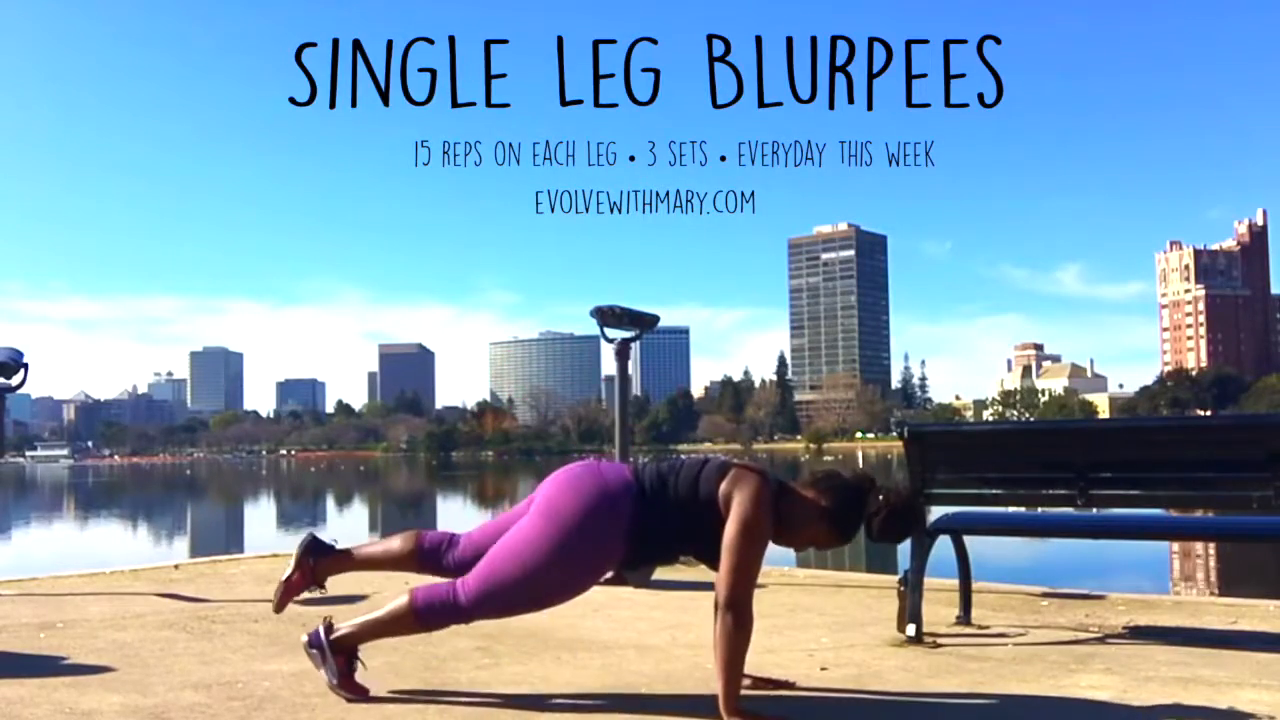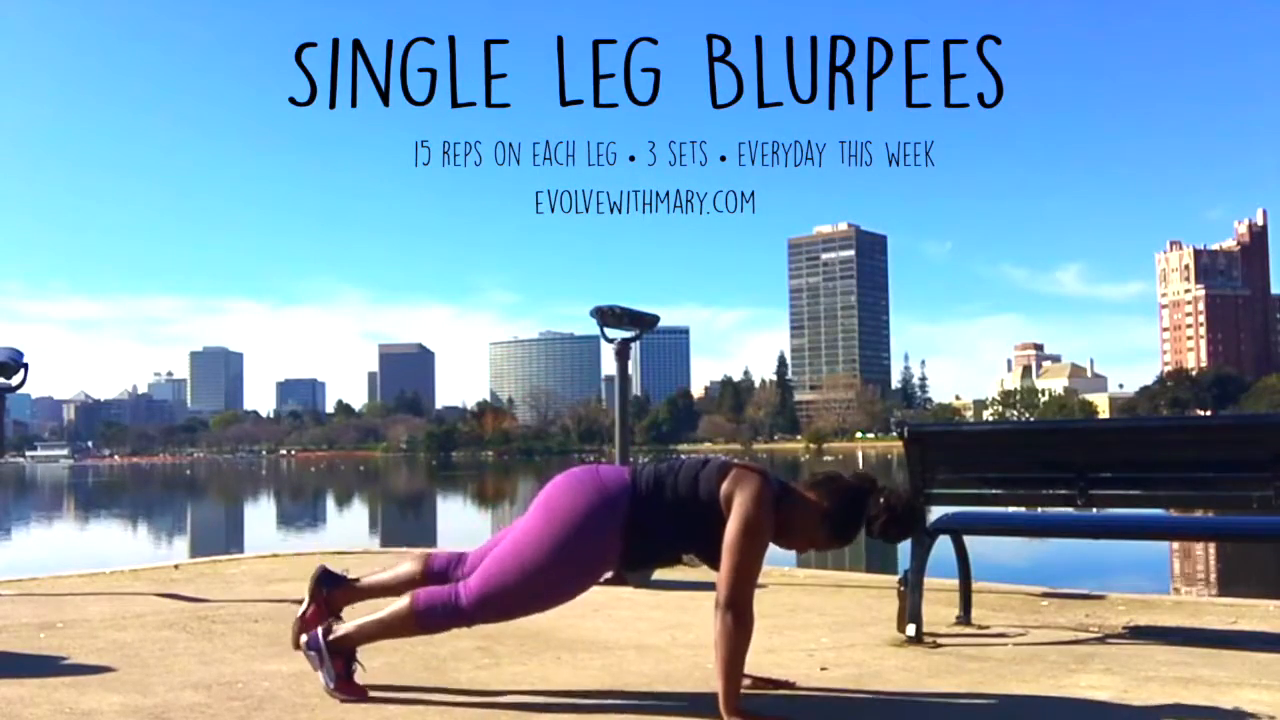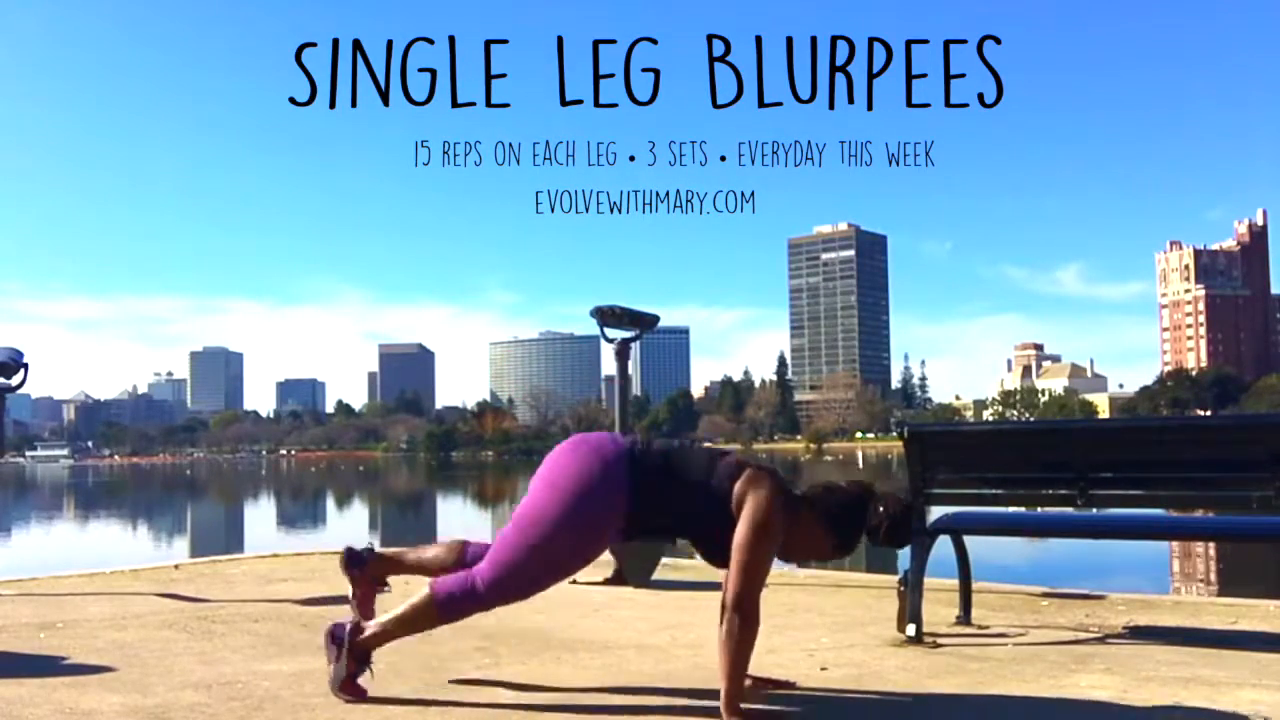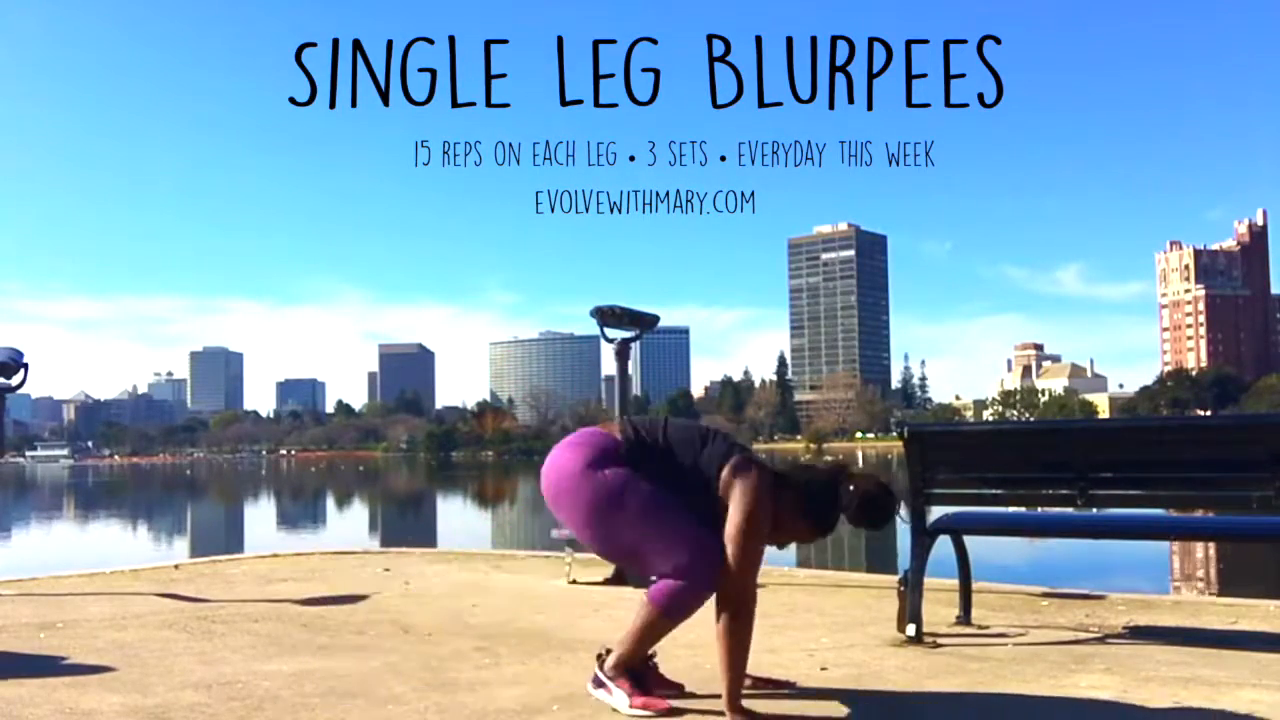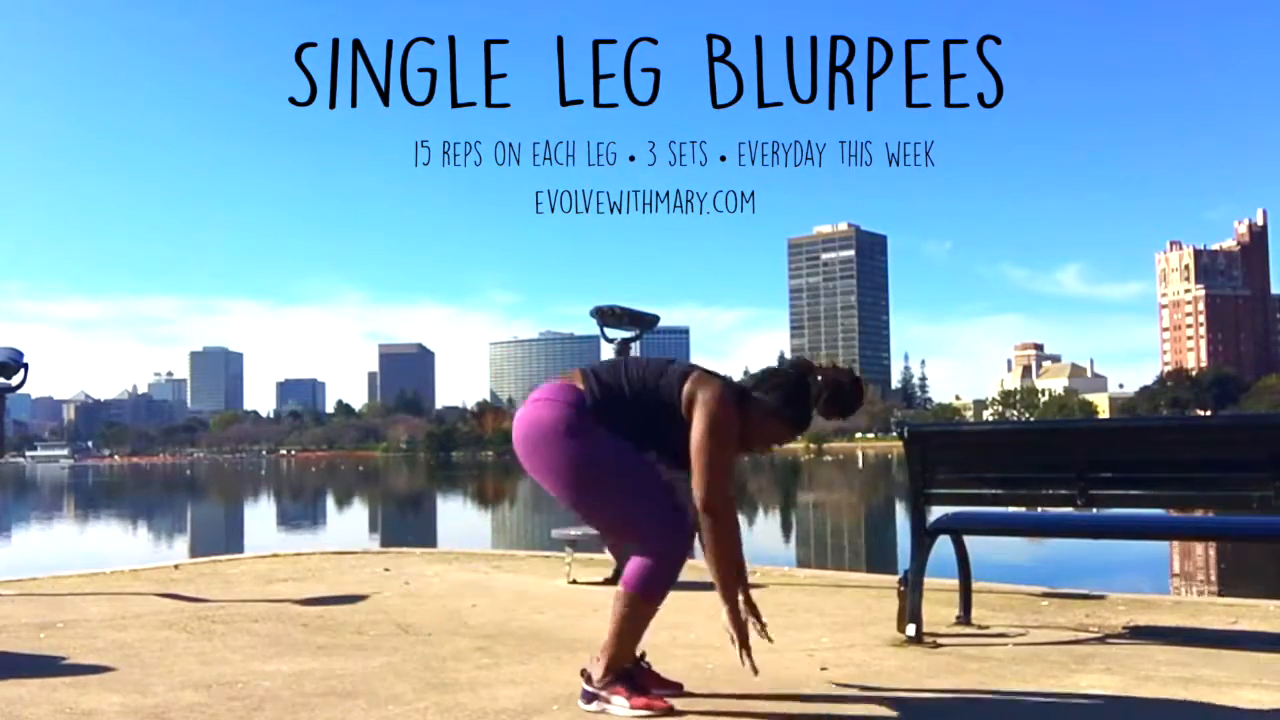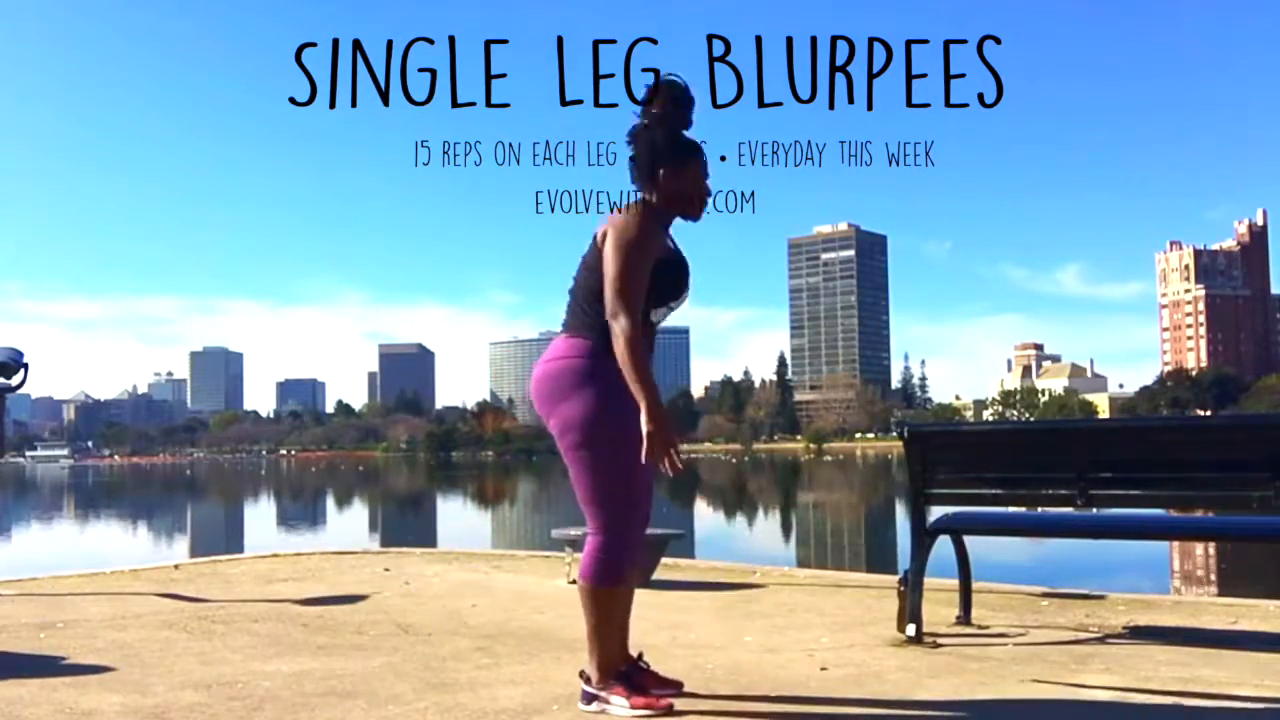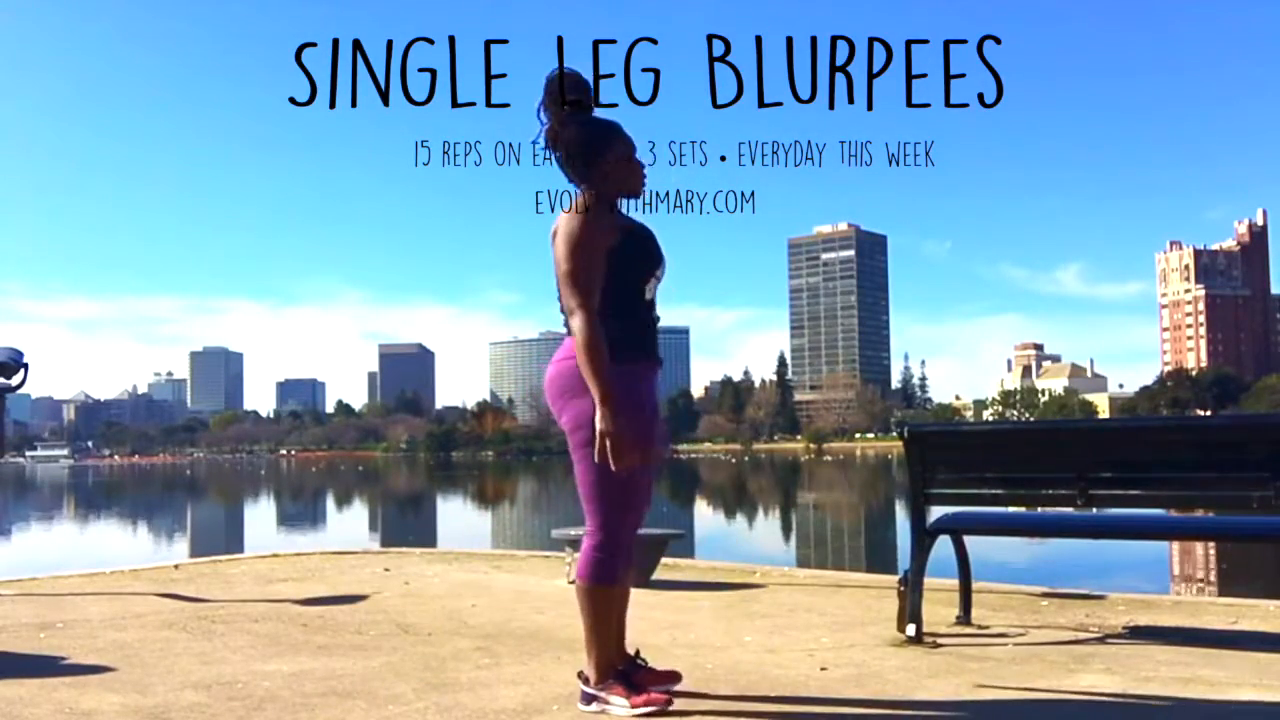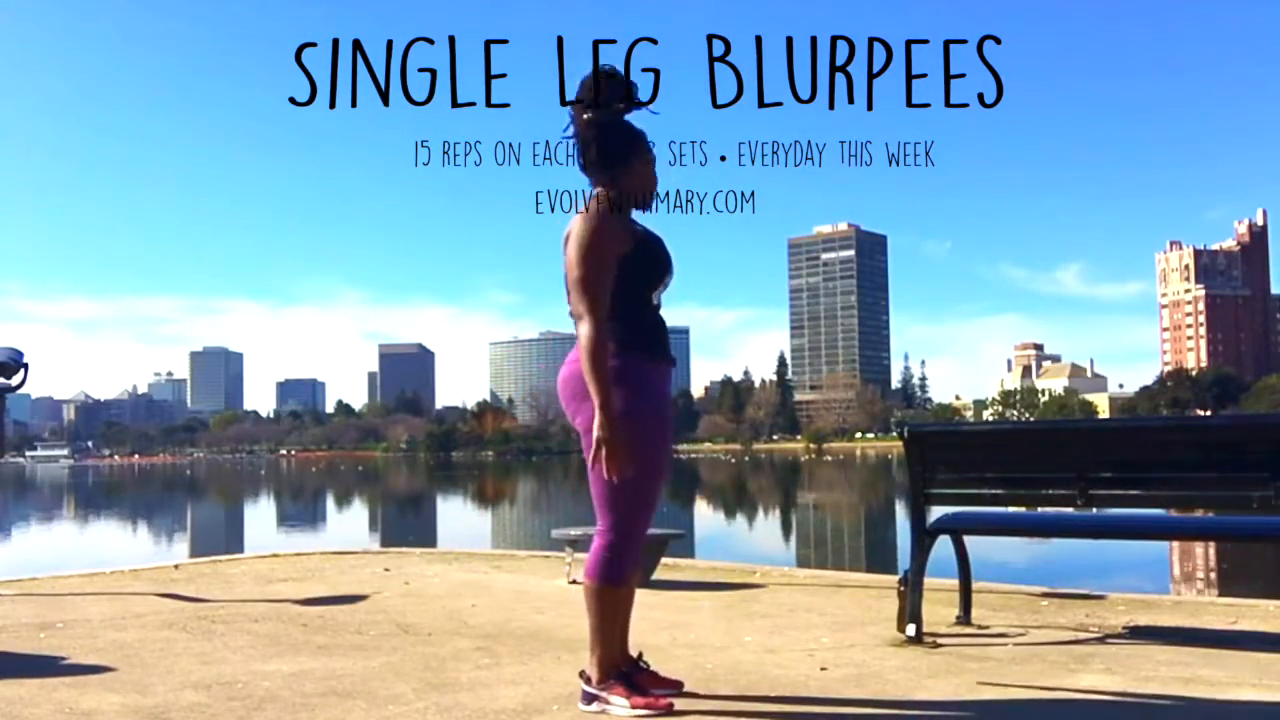
dt=0.3s
person 1, frame 1
left shoulder: (753, 498)
right shoulder: (759, 501)
left elbow: (729, 598)
right elbow: (731, 604)
left hip: (586, 493)
right hip: (590, 519)
left knee: (460, 552)
right knee: (470, 595)
left ankle: (327, 558)
right ankle: (337, 637)
person 1, frame 2
left shoulder: (756, 498)
right shoulder: (760, 501)
left elbow: (730, 599)
right elbow: (732, 605)
left hip: (589, 501)
right hip: (590, 520)
left knee: (464, 570)
right knee: (472, 599)
left ankle: (337, 590)
right ankle: (336, 640)
person 1, frame 3
left shoulder: (759, 507)
right shoulder: (769, 505)
left elbow: (735, 602)
right elbow: (737, 607)
left hip: (598, 472)
right hip: (596, 482)
left knee: (493, 560)
right knee: (493, 579)
left ankle: (372, 562)
right ankle: (360, 635)
person 1, frame 4
left shoulder: (768, 493)
right shoulder: (757, 494)
left elbow: (734, 597)
right elbow: (737, 600)
left wrist: (737, 675)
left hip: (603, 467)
right hip: (581, 468)
left knee: (690, 562)
right knee: (699, 564)
left ankle: (633, 663)
right ankle: (615, 668)
person 1, frame 5
left shoulder: (724, 410)
right shoulder: (722, 405)
left elbow: (719, 511)
right elbow: (712, 510)
left wrist: (740, 588)
right wrist: (731, 603)
left hip: (572, 420)
right hip: (554, 424)
left knee: (664, 534)
right knee: (665, 540)
left ankle: (620, 662)
right ankle: (604, 678)
person 1, frame 6
left shoulder: (655, 235)
right shoulder: (635, 225)
right elbow: (622, 320)
left wrist: (649, 408)
right wrist: (651, 410)
left hip: (605, 380)
right hip: (586, 379)
left knee: (628, 528)
right knee: (615, 529)
left ankle: (619, 663)
person 1, frame 7
left shoulder: (611, 222)
right shoulder: (584, 221)
right elbow: (583, 319)
right wrist: (605, 406)
left hip: (627, 381)
right hip: (600, 382)
left knee: (622, 529)
right knee: (608, 530)
left ankle: (617, 660)
person 1, frame 8
left shoulder: (619, 227)
right shoulder: (595, 224)
right elbow: (591, 325)
right wrist: (605, 413)
left hip: (638, 382)
right hip: (616, 382)
left knee: (629, 530)
right knee: (619, 530)
left ankle: (617, 663)
